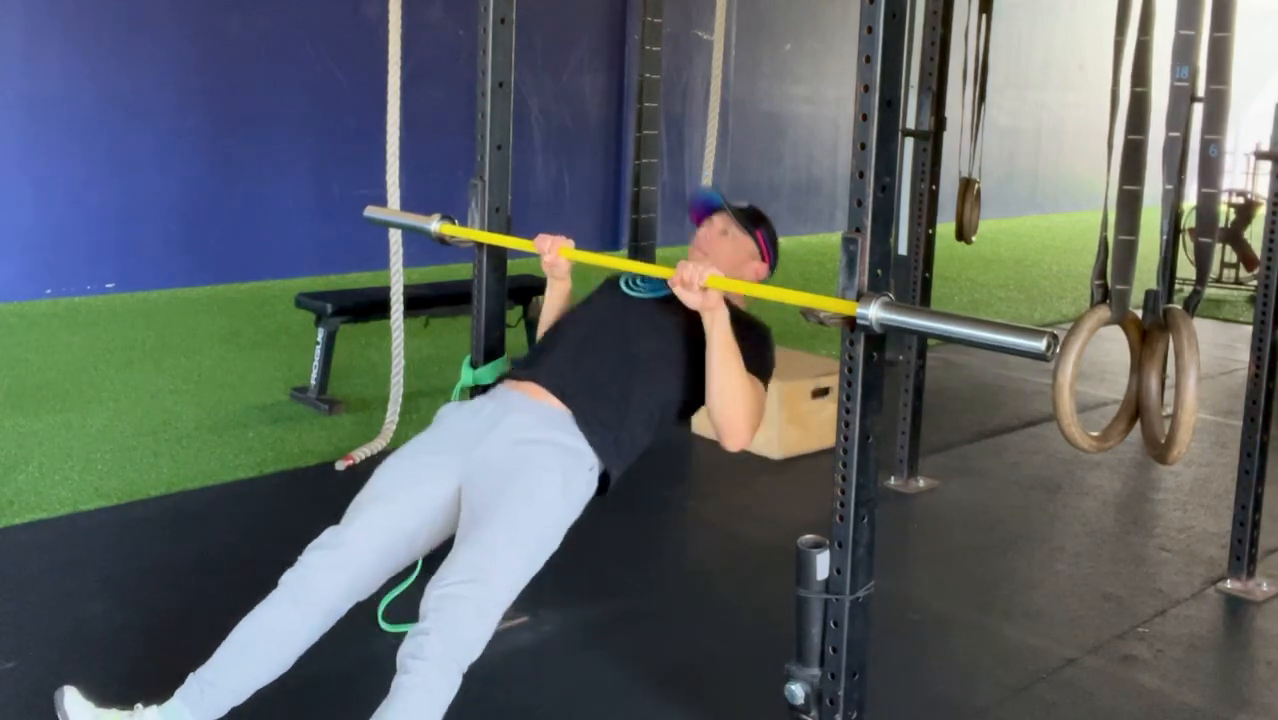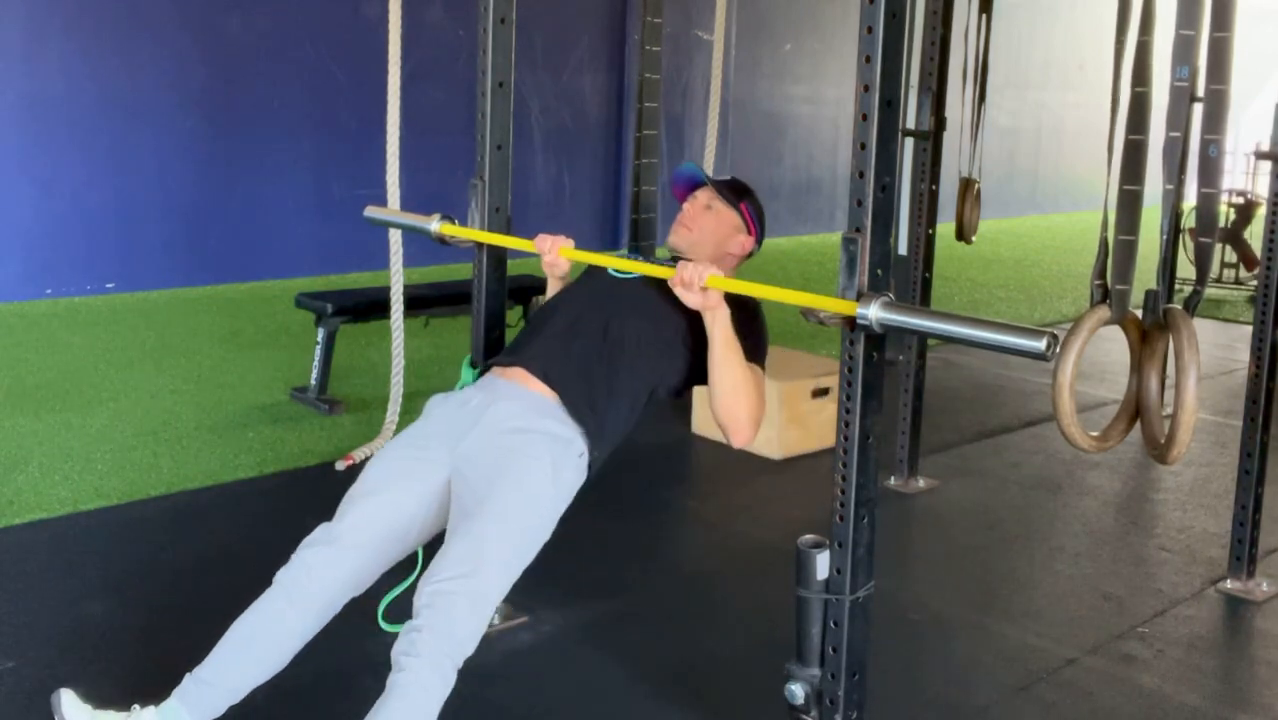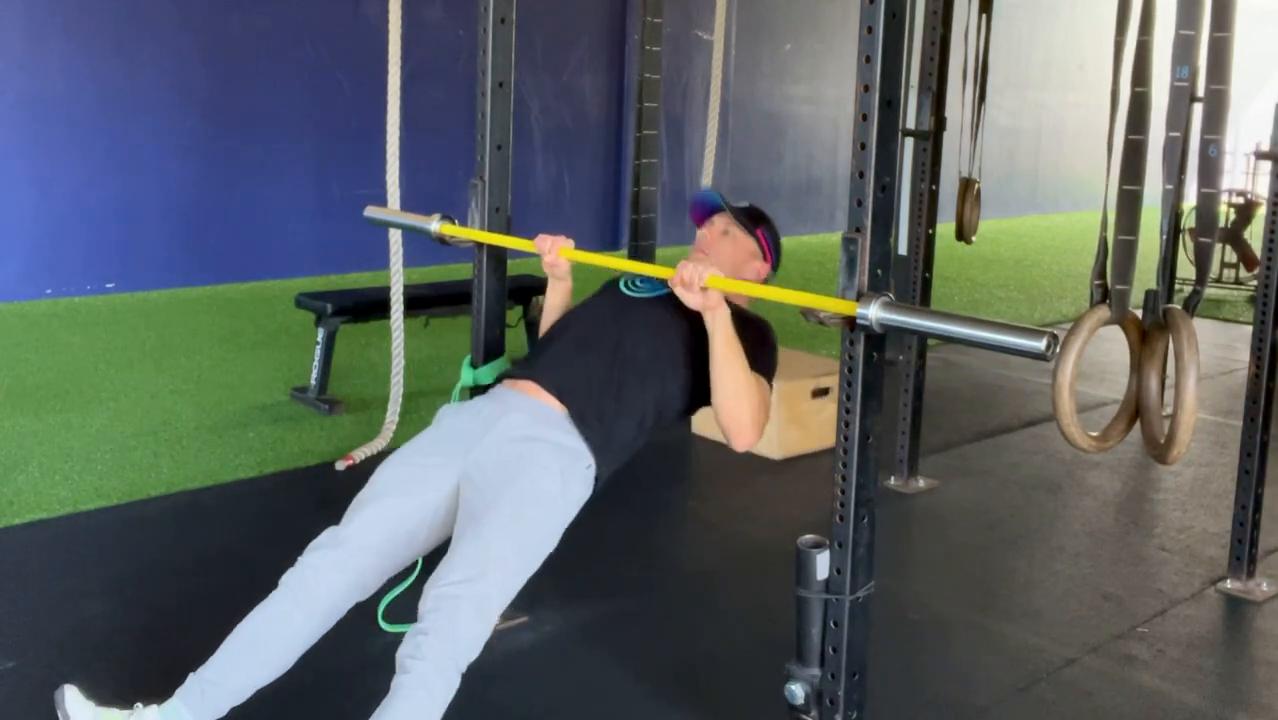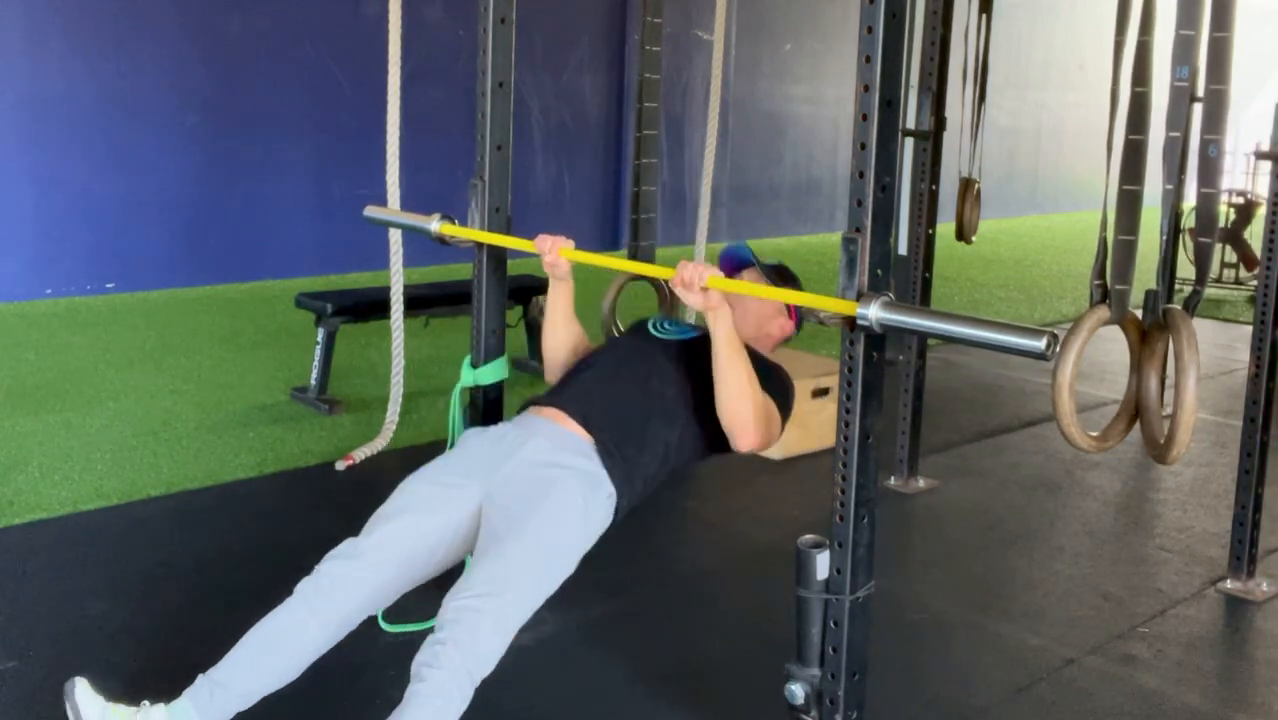
dt=0.2s
person 1, frame 1
left shoulder: (740, 331)
right shoulder: (635, 281)
left elbow: (735, 430)
left wrist: (716, 311)
right wrist: (558, 279)
left hip: (553, 452)
right hip: (475, 420)
left knee: (452, 618)
right knee: (334, 564)
person 1, frame 2
left shoulder: (731, 314)
right shoulder: (627, 265)
left elbow: (740, 428)
left wrist: (715, 310)
right wrist: (557, 276)
left hip: (543, 440)
right hip: (467, 408)
left knee: (448, 611)
right knee: (328, 560)
person 1, frame 3
left shoulder: (744, 333)
right shoulder: (642, 285)
left elbow: (742, 431)
left wrist: (716, 310)
right wrist: (559, 277)
left hip: (552, 450)
right hip: (477, 418)
left knee: (452, 613)
right knee: (334, 562)
person 1, frame 4
left shoulder: (764, 380)
right shoulder: (664, 331)
left elbow: (746, 433)
right elbow: (562, 365)
left wrist: (715, 311)
right wrist: (561, 277)
left hip: (577, 476)
right hip: (502, 443)
left knee: (468, 626)
right knee: (350, 574)
